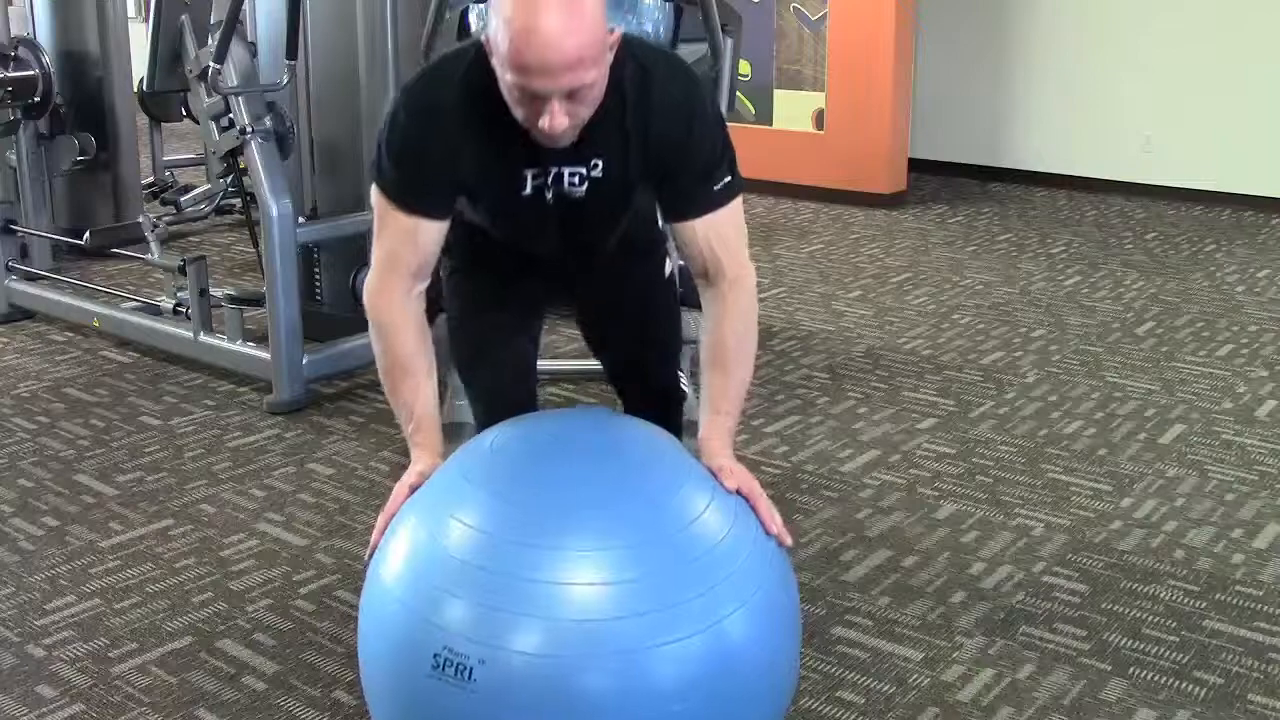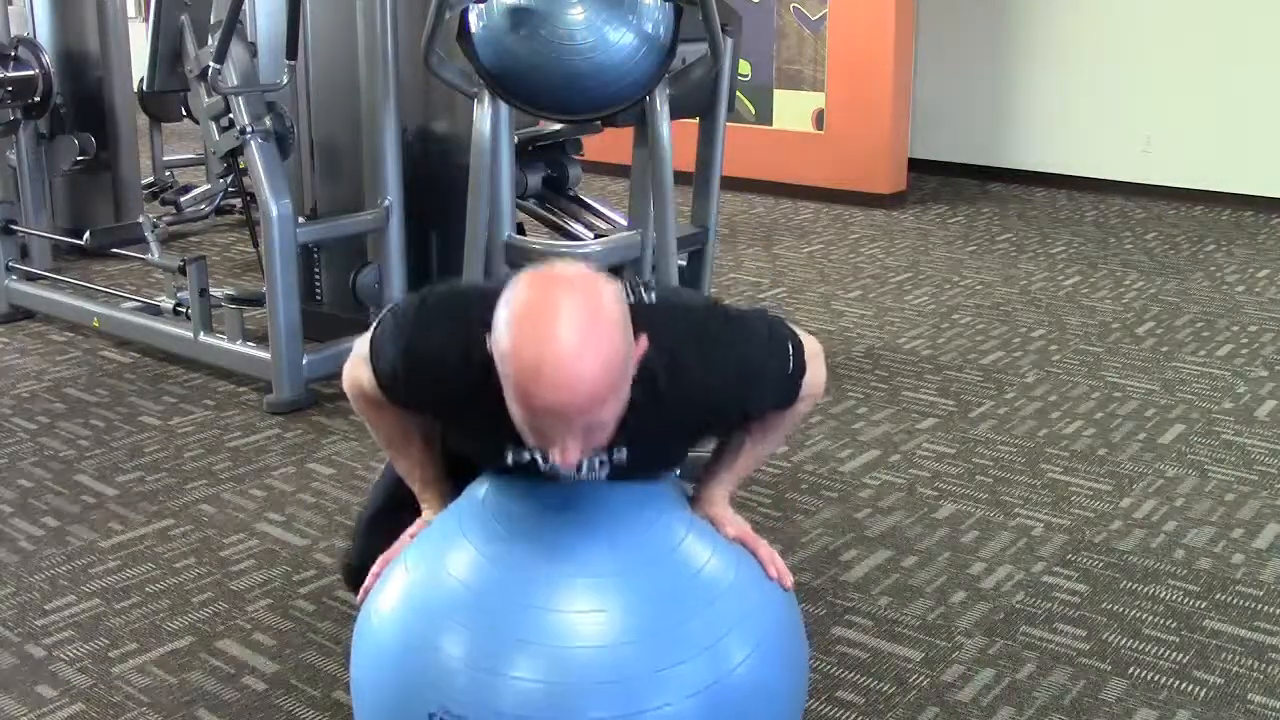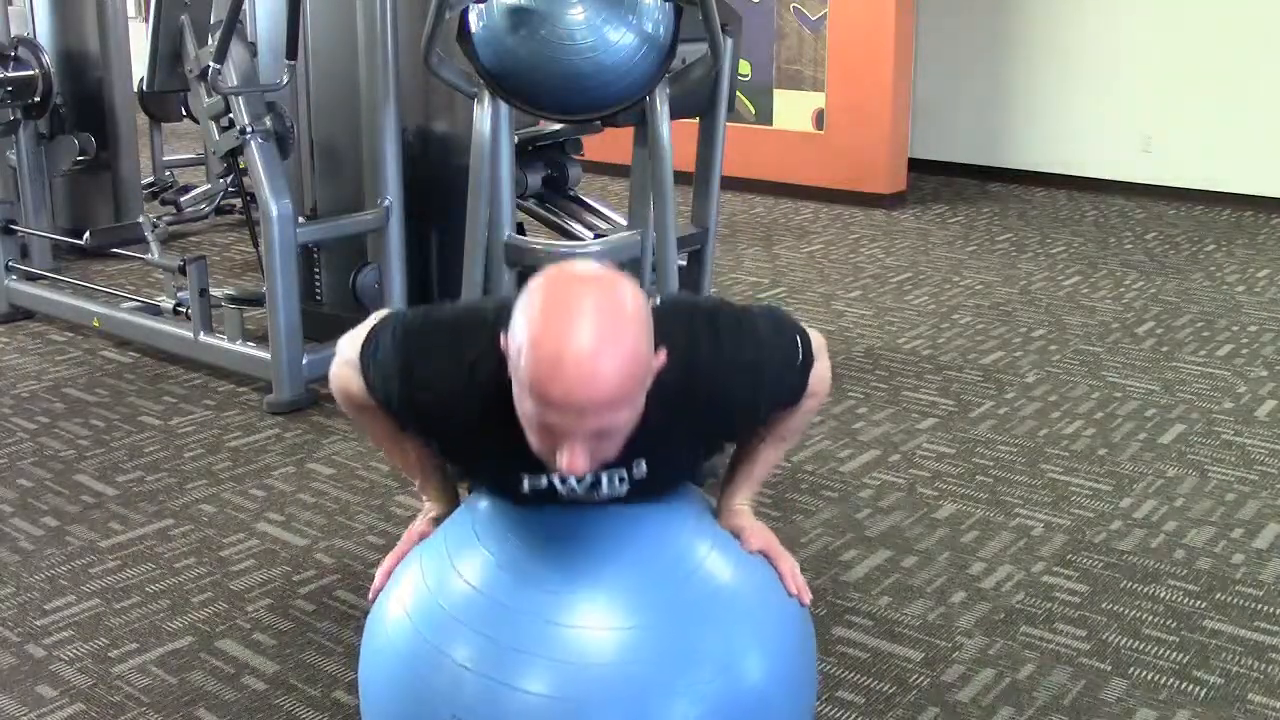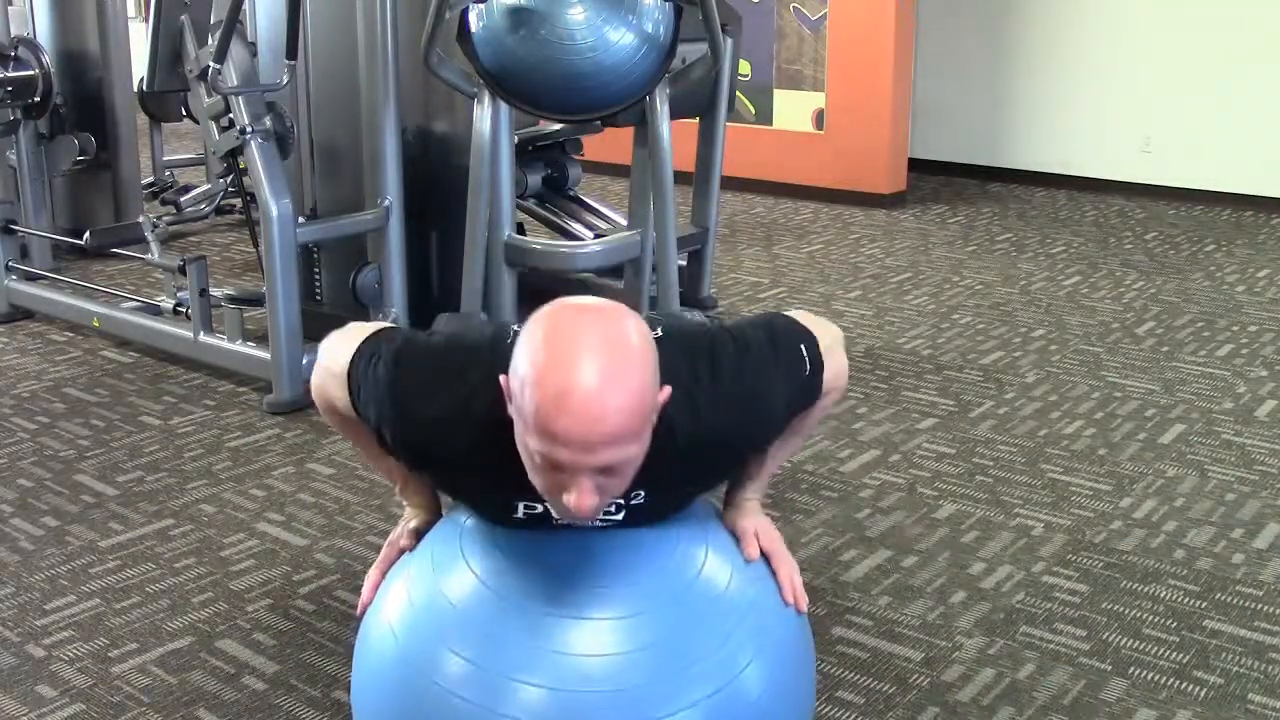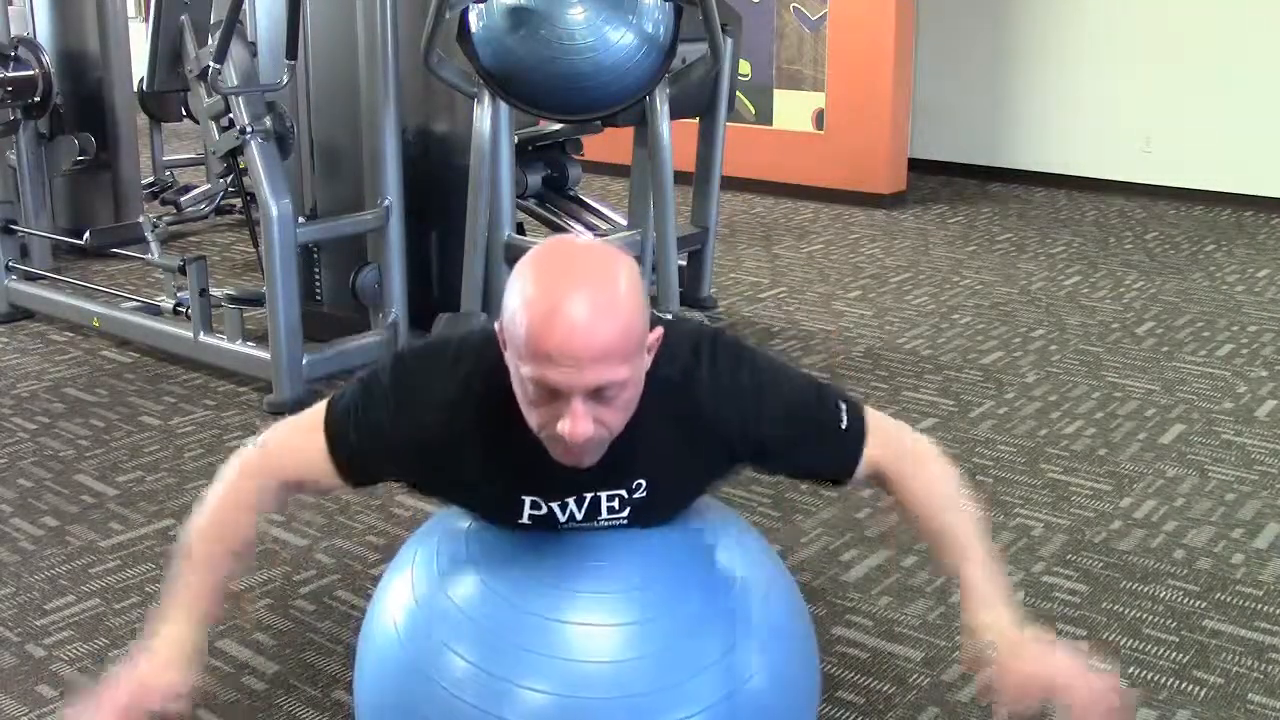
dt=1s
person 1, frame 1
left shoulder: (668, 94)
right shoulder: (436, 105)
left elbow: (726, 276)
right elbow: (397, 282)
left wrist: (716, 447)
right wrist: (426, 454)
left hip: (619, 243)
right hip: (492, 249)
left knee: (656, 410)
right knee: (505, 426)
person 1, frame 2
left shoulder: (704, 357)
right shoulder: (437, 342)
left elbow: (808, 372)
right elbow: (362, 378)
left wrist: (714, 494)
right wrist: (435, 502)
right knee: (372, 570)
person 1, frame 3
left shoulder: (719, 359)
right shoulder: (441, 364)
left elbow: (812, 376)
right elbow: (349, 366)
left wrist: (735, 502)
right wrist: (437, 496)
person 1, frame 4
left shoulder: (724, 392)
right shoulder: (436, 396)
left elbow: (828, 354)
right elbow: (333, 363)
left wrist: (745, 500)
right wrist: (420, 503)
person 1, frame 5
left shoulder: (709, 379)
right shoulder: (445, 391)
left elbow: (899, 450)
right elbow: (272, 462)
left wrist: (996, 619)
left hip: (655, 539)
